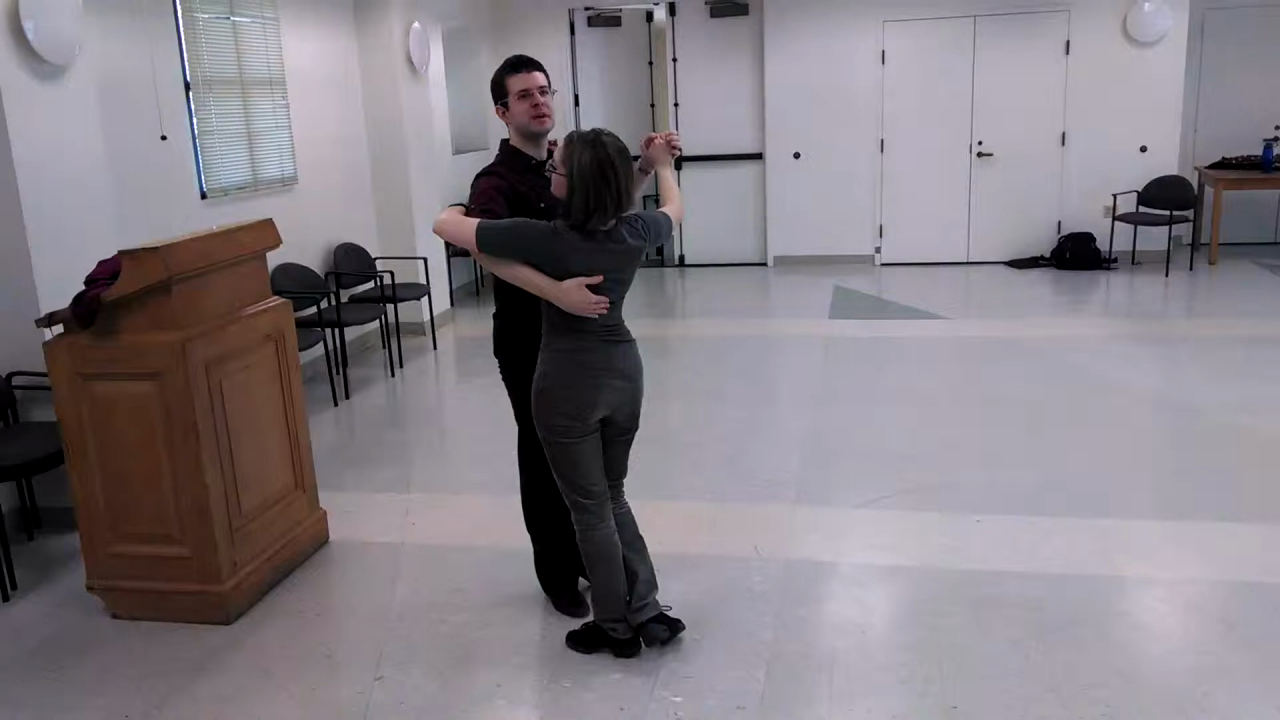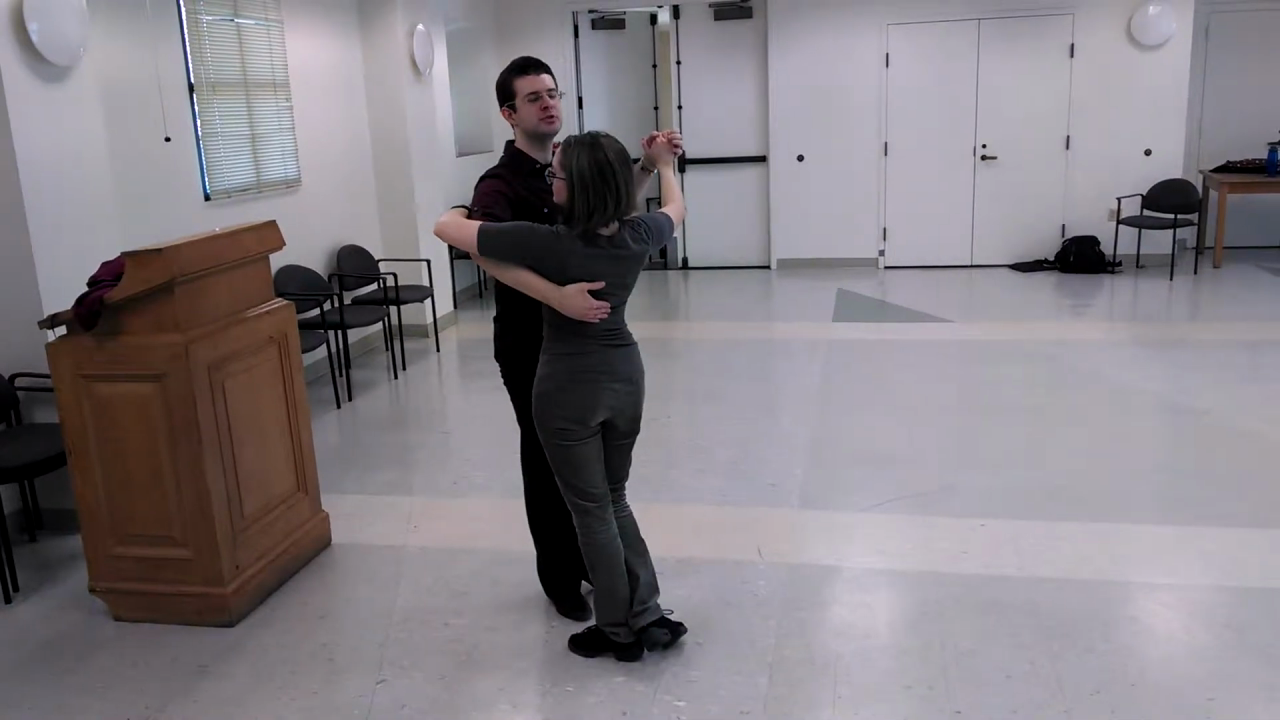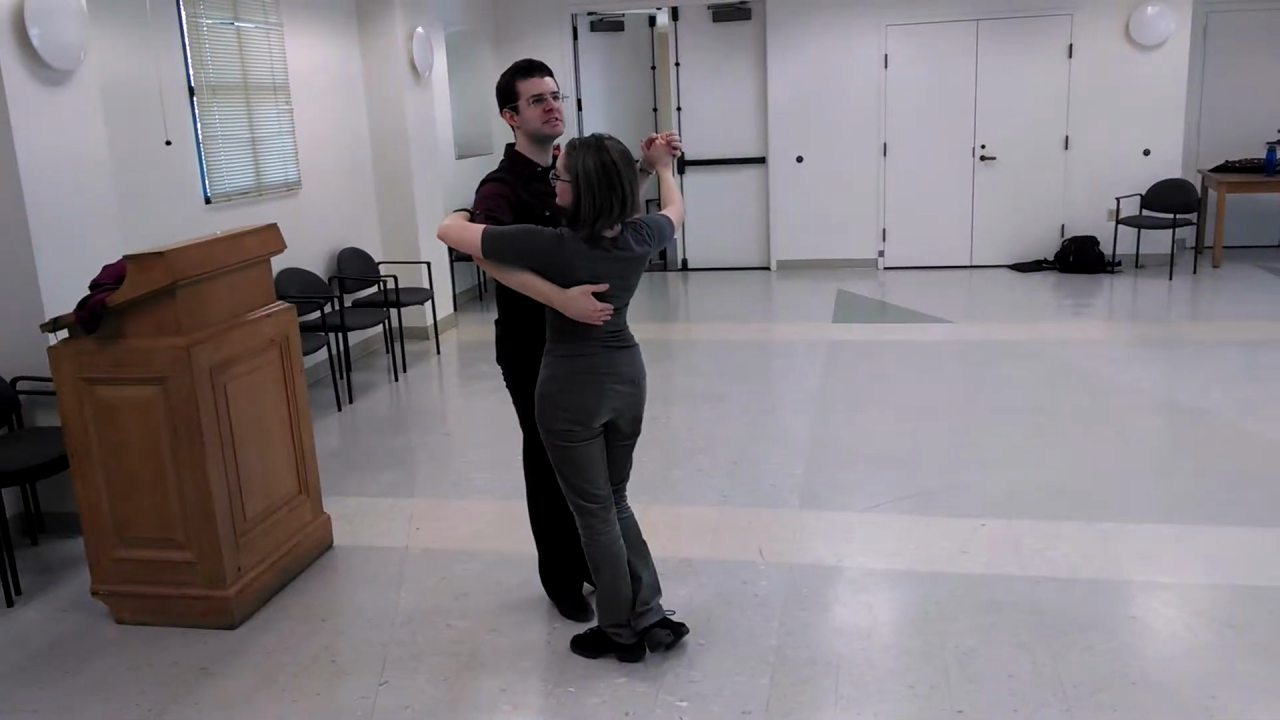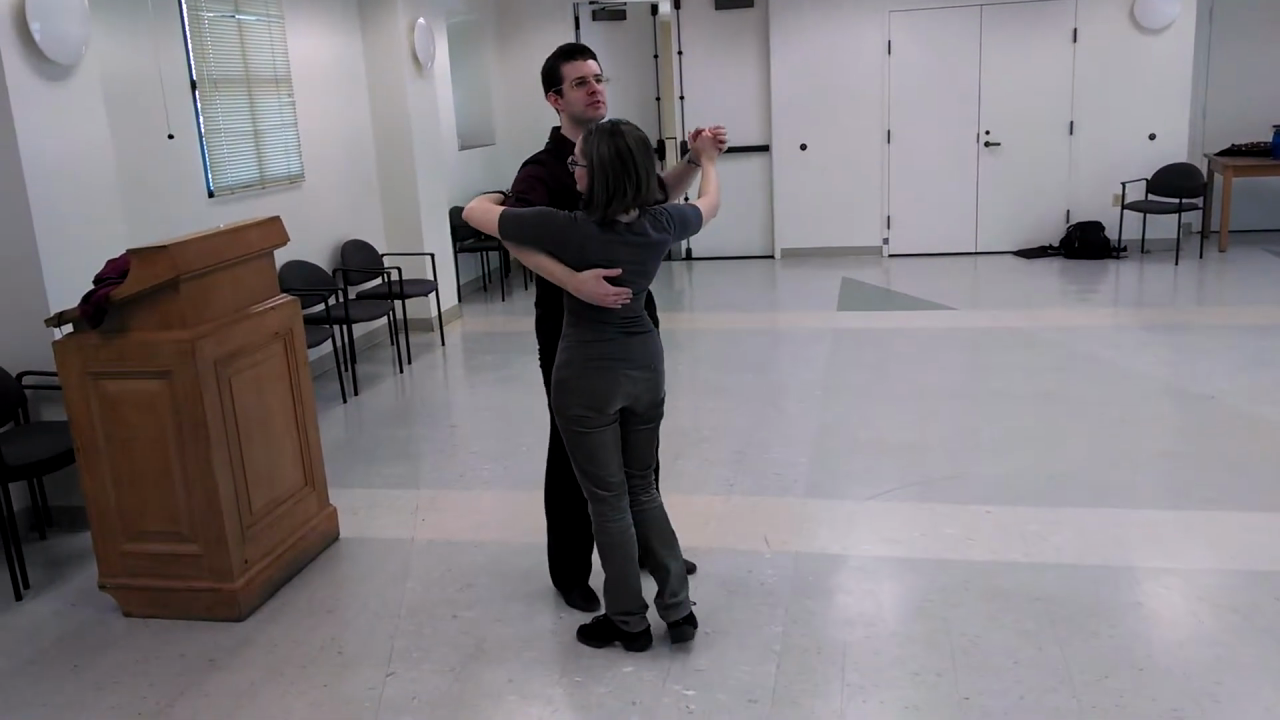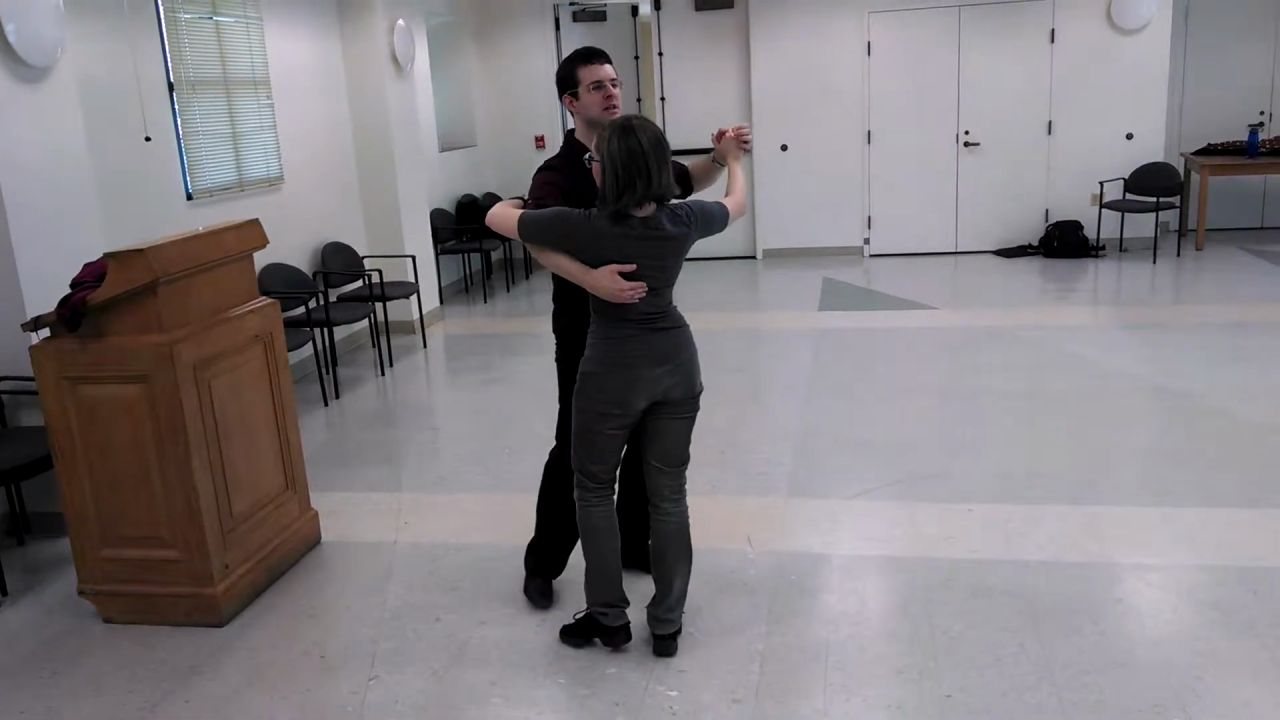
dt=1s
person 1, frame 1
right shoulder: (497, 182)
left wrist: (646, 166)
right wrist: (554, 291)
right hip: (528, 344)
right knee: (544, 456)
left ankle: (587, 554)
right ankle: (556, 571)
person 1, frame 2
right shoulder: (500, 185)
right elbow: (488, 251)
left wrist: (648, 166)
right wrist: (556, 296)
right hip: (530, 349)
right knee: (547, 460)
left ankle: (589, 558)
right ankle: (559, 576)
person 1, frame 3
right shoulder: (501, 189)
right elbow: (492, 256)
left wrist: (647, 168)
right wrist: (561, 299)
right hip: (533, 353)
right knee: (550, 465)
left ankle: (593, 560)
right ankle: (561, 577)
person 1, frame 4
right shoulder: (543, 171)
left elbow: (659, 195)
left wrist: (694, 159)
right wrist: (573, 281)
right knee: (573, 453)
right ankle: (569, 570)
person 1, frame 5
right shoulder: (557, 175)
left elbow: (685, 181)
right elbow: (538, 239)
left wrist: (722, 157)
right wrist: (589, 279)
right hip: (587, 336)
left knee: (649, 442)
right knee: (578, 451)
left ankle: (631, 544)
right ankle: (543, 563)
person 2, frame 1
left shoulder: (545, 239)
right shoulder: (635, 232)
left elbow: (445, 226)
right elbow: (675, 210)
left wrist: (460, 205)
right wrist: (664, 165)
left hip: (568, 381)
right hip: (623, 370)
left knee: (588, 506)
right knee: (612, 495)
left ankle: (616, 627)
right ankle: (647, 612)
person 2, frame 2
left shoulder: (547, 244)
right shoulder: (637, 235)
left elbow: (446, 228)
right elbow: (675, 210)
left wrist: (463, 208)
right wrist: (665, 164)
left hip: (568, 386)
right hip: (624, 375)
left knee: (591, 510)
right knee: (614, 500)
left ankle: (618, 631)
right ankle: (648, 616)
person 2, frame 3
left shoulder: (551, 246)
right shoulder: (640, 236)
left elbow: (449, 232)
right elbow: (675, 212)
left wrist: (466, 212)
right wrist: (664, 166)
left hip: (570, 388)
right hip: (627, 376)
left knee: (594, 511)
right knee: (615, 501)
left ankle: (621, 632)
right ankle: (650, 616)
person 2, frame 4
left shoulder: (567, 230)
right shoulder: (661, 224)
left elbow: (474, 213)
right elbow: (709, 204)
left wrist: (496, 196)
right wrist: (707, 160)
left hip: (587, 373)
right hip: (644, 363)
left knee: (607, 499)
right knee: (642, 487)
left ankle: (627, 620)
right ankle: (678, 607)
person 2, frame 5
left shoulder: (585, 228)
right shoulder: (683, 221)
left elbow: (496, 217)
right elbow: (736, 204)
left wrist: (520, 201)
right wrist: (732, 159)
left hip: (613, 372)
right hip: (676, 363)
left knee: (593, 490)
right knee: (668, 495)
left ankle: (608, 615)
right ankle: (667, 624)
